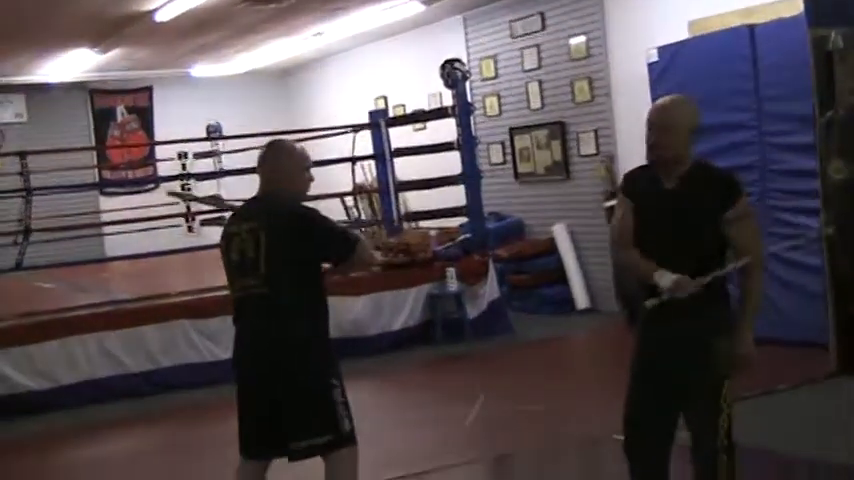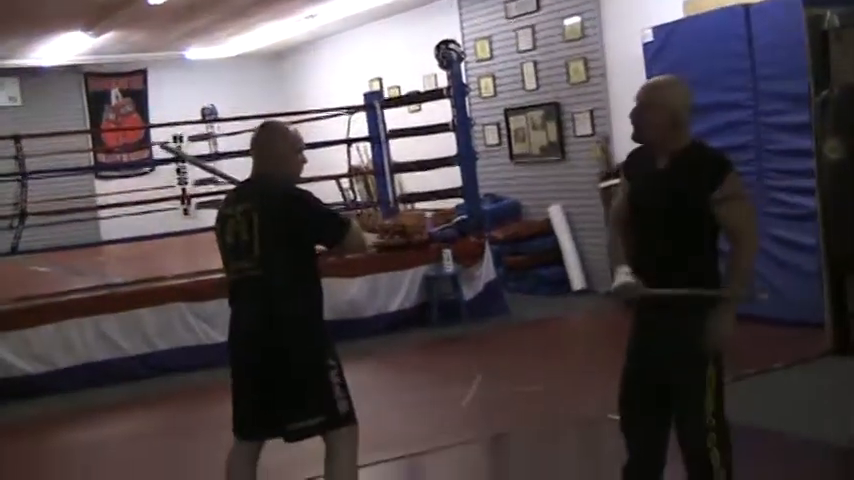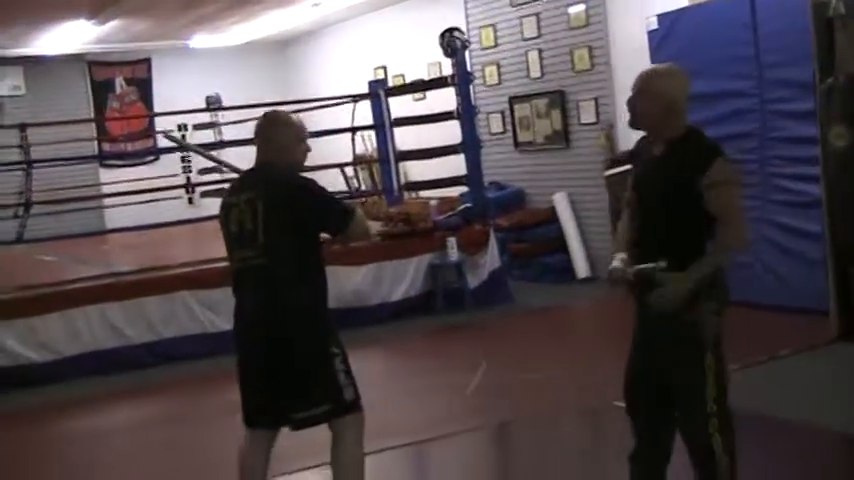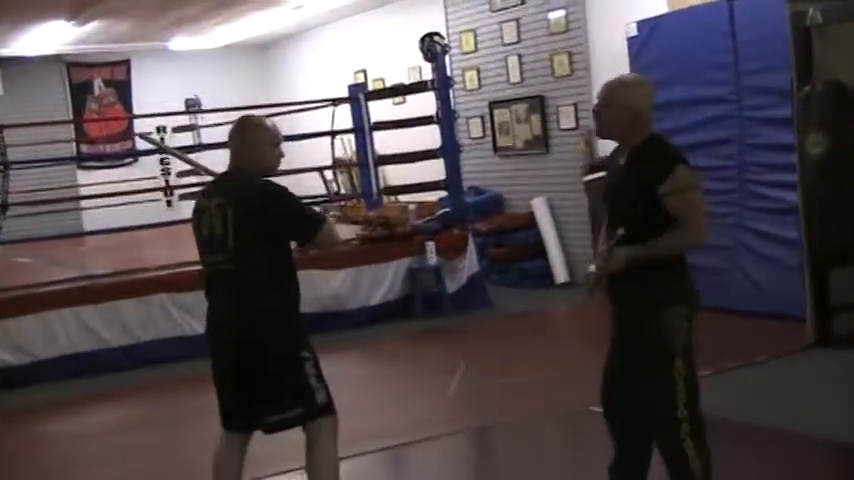
dt=0.2s
person 1, frame 1
left shoulder: (721, 187)
right shoulder: (635, 184)
left elbow: (751, 260)
right elbow: (622, 247)
left wrist: (744, 329)
right wrist: (660, 276)
left hip: (707, 326)
right hip: (654, 324)
left knee: (710, 435)
right knee: (642, 428)
person 1, frame 2
left shoulder: (712, 168)
right shoulder: (636, 163)
left elbow: (744, 242)
right elbow: (619, 224)
left wrist: (725, 309)
right wrist: (623, 269)
left hip: (694, 309)
right hip: (648, 307)
left knee: (699, 416)
right knee: (637, 405)
person 1, frame 3
left shoulder: (704, 156)
right shoulder: (643, 150)
left elbow: (733, 231)
left wrist: (687, 280)
right wrist: (621, 254)
left hip: (689, 297)
right hip: (651, 292)
left knee: (700, 401)
right knee: (643, 392)
person 1, frame 4
left shoulder: (665, 162)
right shoulder: (619, 158)
left elbow: (694, 232)
left wrist: (629, 257)
right wrist: (603, 259)
left hip: (664, 300)
right hip: (627, 297)
left knee: (672, 406)
right knee: (620, 396)
person 2, frame 1
left shoulder: (234, 225)
right shoulder: (298, 218)
right elbow: (364, 257)
right wrist: (339, 243)
left hip: (252, 353)
right hip: (300, 353)
right knee: (340, 452)
person 2, frame 2
left shoulder: (229, 207)
right shoulder: (291, 199)
right elbow: (356, 241)
right wrist: (325, 230)
left hip: (247, 334)
right hip: (294, 334)
left knee: (247, 439)
right knee: (341, 431)
person 2, frame 3
left shoulder: (233, 196)
right shoulder: (295, 188)
right elbow: (360, 229)
right wrist: (327, 220)
left hip: (253, 324)
right hip: (298, 323)
left knee: (260, 428)
right knee: (347, 419)
person 2, frame 4
left shoulder: (206, 200)
right shoulder: (266, 194)
right elbow: (329, 237)
right wrist: (298, 224)
left hip: (225, 328)
right hip: (269, 328)
left knee: (235, 430)
right knee: (321, 422)
